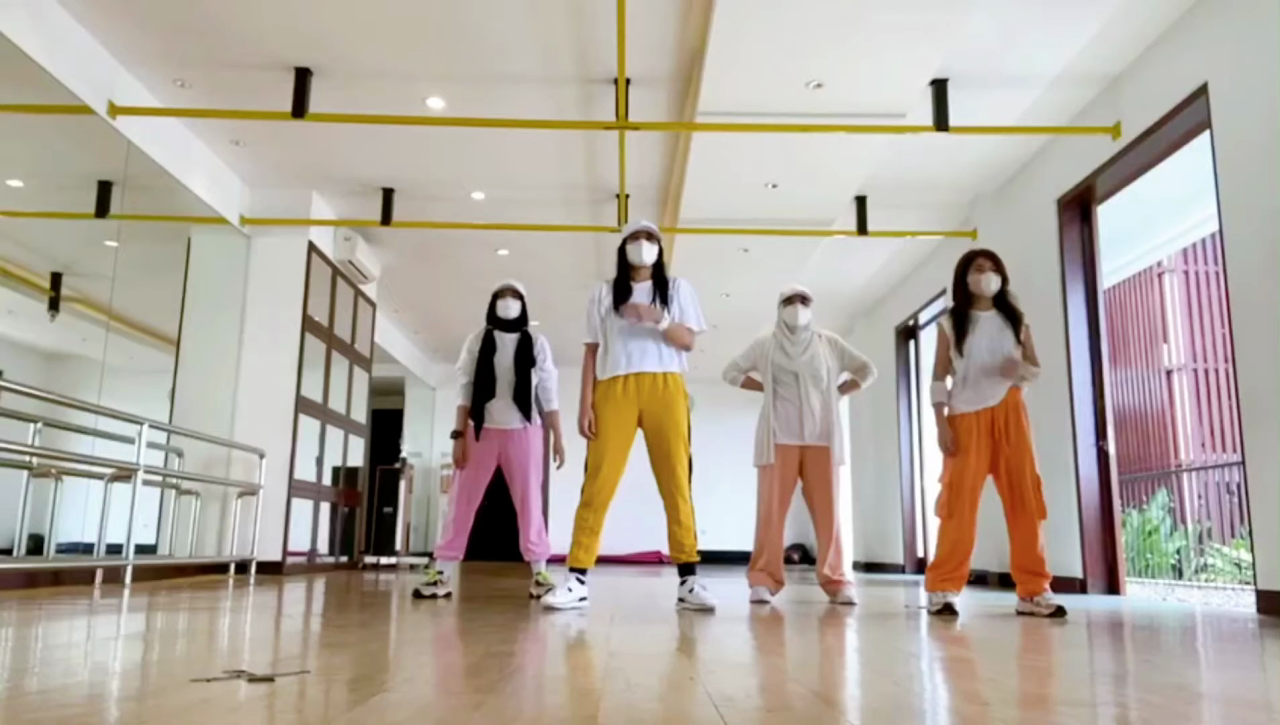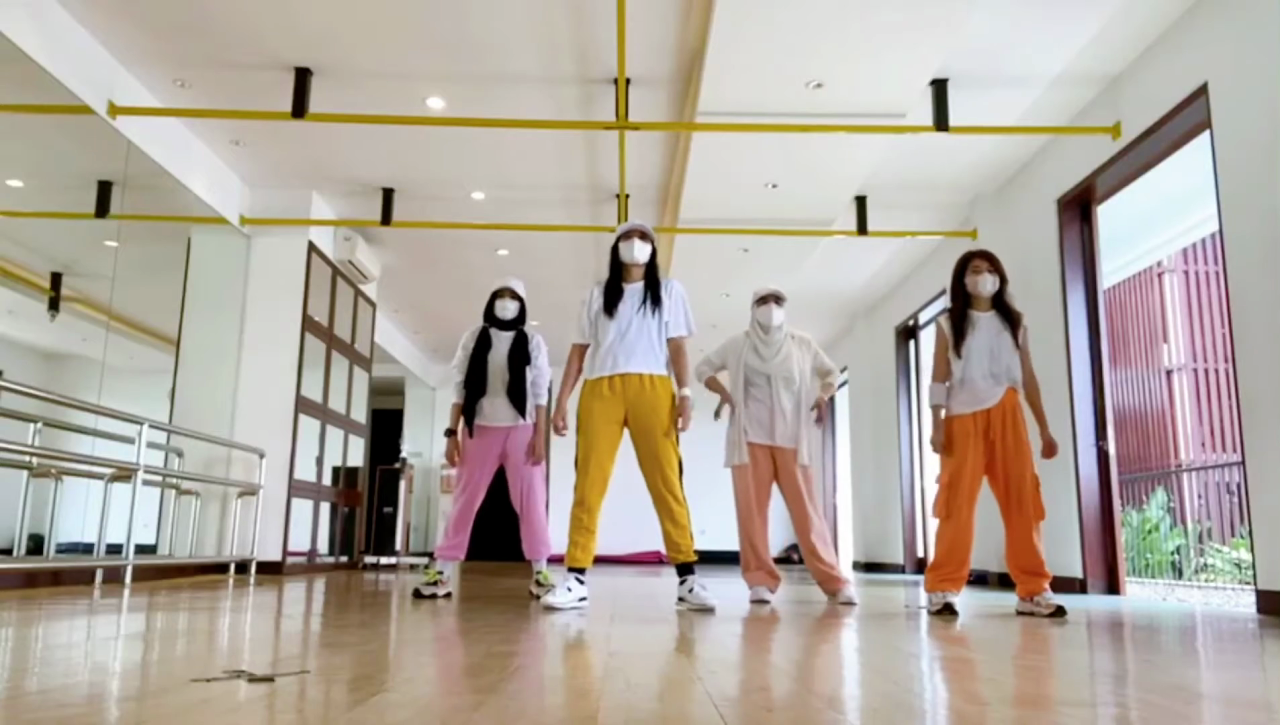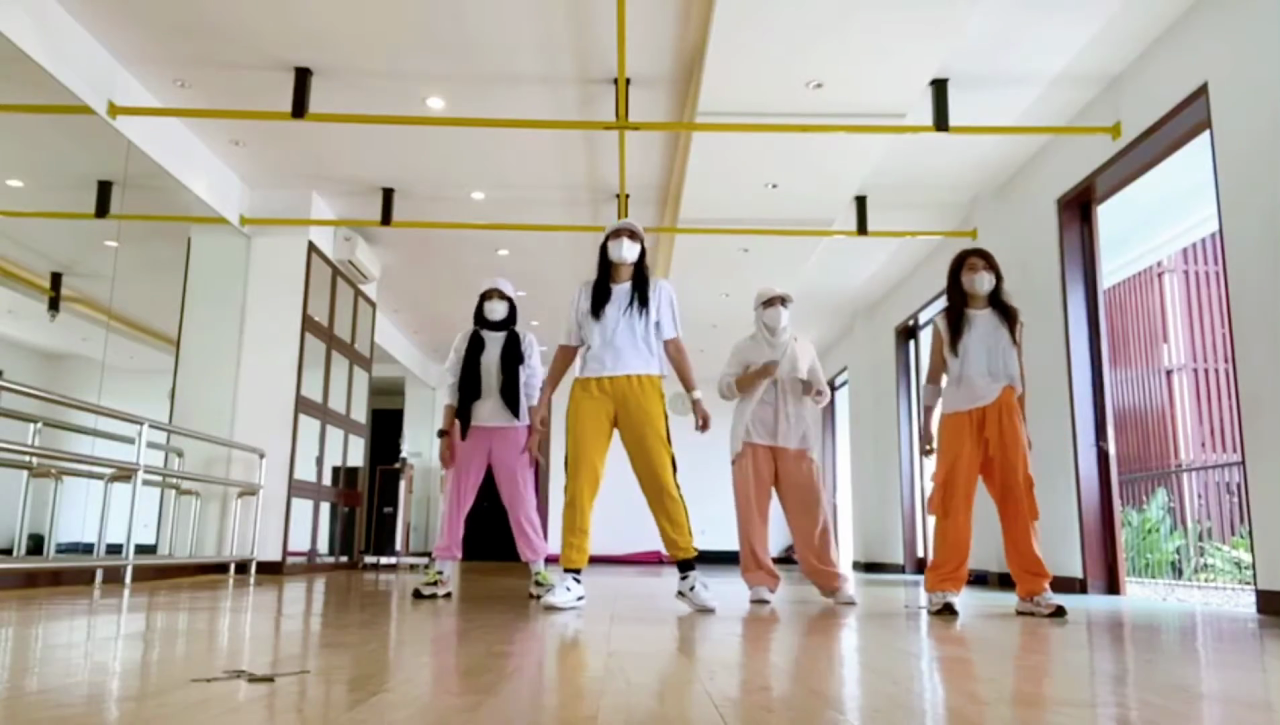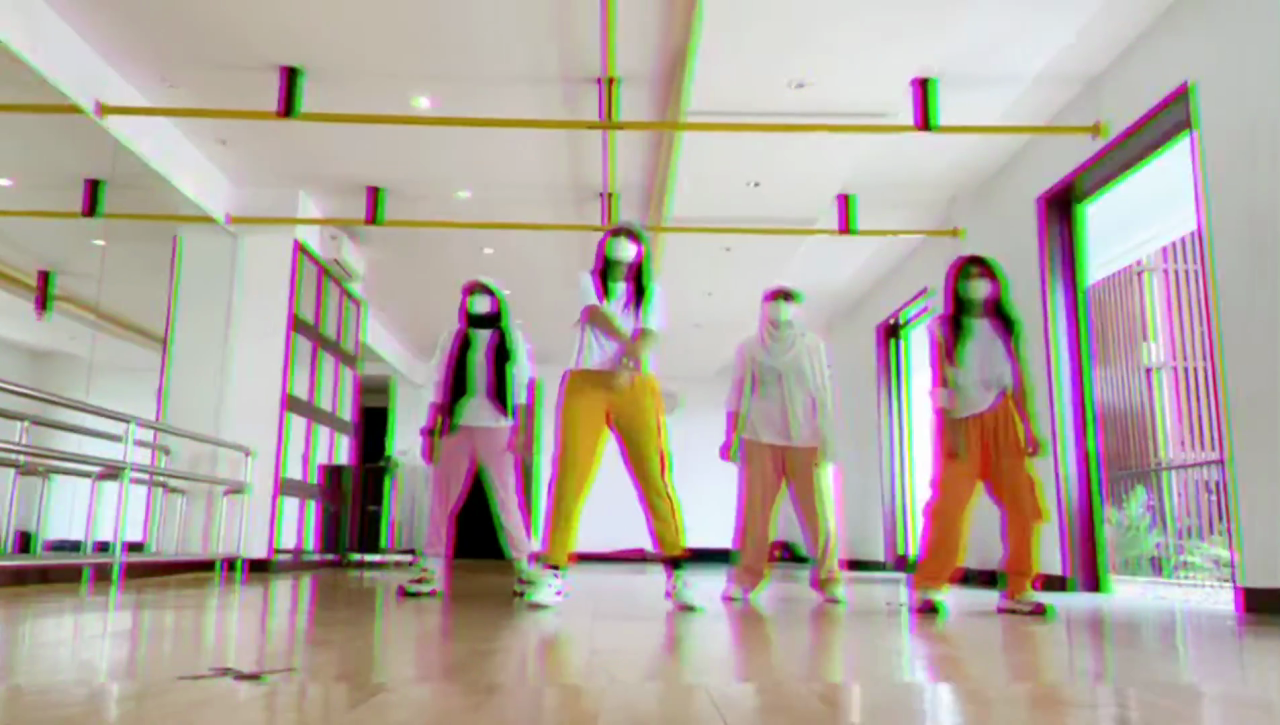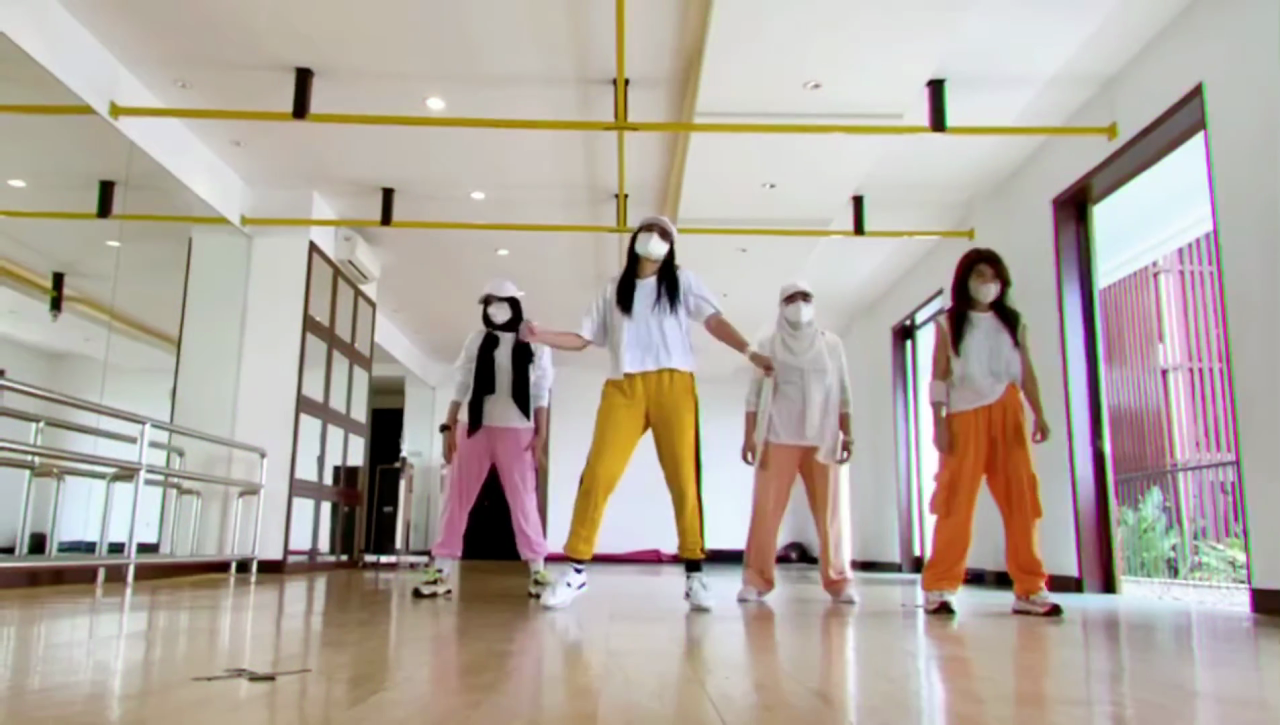
dt=1s
person 1, frame 1
left shoulder: (677, 288)
right shoulder: (604, 293)
left elbow: (688, 339)
right elbow: (592, 351)
left wrist: (656, 319)
right wrist: (585, 402)
left hip: (665, 389)
right hip: (614, 391)
left knee: (676, 482)
right knee: (598, 482)
left ankle: (688, 580)
right ankle: (577, 579)
person 1, frame 2
left shoulder: (669, 290)
right shoulder: (598, 294)
left elbow: (677, 345)
right elbow: (580, 348)
left wrist: (684, 393)
right wrist: (561, 399)
left hip: (650, 389)
right hip: (600, 391)
left knee: (666, 480)
right knee: (589, 483)
left ankle: (687, 579)
right ankle: (576, 580)
person 1, frame 3
left shoulder: (656, 290)
right shoulder: (586, 292)
left elbow: (672, 344)
right elbow: (568, 348)
left wrist: (695, 395)
right wrist: (544, 397)
left hip: (639, 387)
right hip: (588, 391)
left knee: (660, 479)
right knee: (579, 482)
left ankle: (688, 576)
right ankle: (572, 578)
person 1, frame 4
left shoulder: (650, 290)
right shoulder: (586, 281)
left elbow: (647, 337)
right elbow: (594, 314)
left wrist: (629, 365)
right wrist: (626, 341)
left hip: (635, 385)
right hip: (585, 384)
left knee: (655, 479)
right knee: (570, 480)
left ankle: (676, 575)
right ankle: (554, 574)
person 1, frame 5
left shoulder: (682, 281)
right shoulder: (612, 291)
left elbow: (712, 319)
right elbow: (581, 339)
left wrist: (749, 350)
right wrist: (541, 336)
left hip: (673, 386)
right hip: (622, 389)
left knee: (684, 478)
right knee: (598, 474)
left ankle: (694, 576)
right ankle: (575, 570)
person 2, frame 1
left shoulder: (1016, 322)
right shoulder: (950, 323)
left elbow: (1035, 368)
right elbow: (940, 377)
left wrist: (1021, 367)
right wrist: (941, 421)
left hip: (1010, 414)
right hip: (967, 417)
left knee: (1024, 498)
right knee: (960, 500)
left ankle: (1033, 590)
right ankle: (943, 588)
person 2, frame 2
left shoulder: (1014, 323)
right shoulder: (949, 324)
left elbow: (1027, 377)
right elbow: (939, 379)
left wrist: (1044, 426)
right wrist: (937, 425)
left hip: (1008, 415)
right hip: (965, 417)
left knee: (1022, 500)
right knee: (958, 502)
left ankle: (1033, 590)
right ankle: (942, 588)
person 2, frame 3
left shoulder: (1009, 320)
right shoulder: (945, 321)
left elbow: (1018, 375)
right elbow: (933, 376)
left wrist: (1023, 426)
right wrist: (924, 424)
left hip: (1000, 413)
right hip: (958, 415)
left knee: (1017, 498)
right knee: (953, 500)
left ankle: (1032, 589)
right ankle: (942, 588)
person 2, frame 4
left shoulder: (1006, 328)
right shoulder: (944, 328)
left elbow: (1018, 381)
right elbow: (940, 382)
left wrist: (1029, 428)
right wrist: (948, 428)
left hip: (1001, 421)
right hip: (960, 421)
left knee: (1021, 504)
right knee: (949, 504)
left ankle: (1016, 590)
right ankle: (926, 586)
person 2, frame 5
left shoulder: (1013, 322)
right shoulder: (948, 323)
left elbow: (1026, 372)
right elbow: (940, 377)
left wrist: (1039, 413)
right wrist: (939, 423)
left hip: (1007, 414)
right hip: (966, 416)
left knee: (1020, 500)
right knee: (957, 500)
left ankle: (1029, 589)
right ankle: (938, 586)
person 3, frame 1
left shoulder: (536, 343)
right shoulder: (478, 341)
left elbow: (548, 393)
right elbow: (465, 390)
left wrist: (558, 437)
right wrist: (458, 435)
left hip: (523, 430)
right hip: (481, 429)
left knee: (529, 501)
right knee: (463, 499)
left ankle: (539, 573)
right ankle: (442, 572)
person 3, frame 2
left shoulder: (533, 342)
right shoulder: (474, 338)
left elbow: (540, 392)
right elbow: (461, 388)
left wrist: (539, 434)
right wrist: (452, 432)
left hip: (521, 428)
right hip: (480, 428)
left knee: (531, 500)
right knee: (465, 498)
left ankle: (540, 572)
right ankle: (442, 572)
person 3, frame 3
left shoulder: (523, 341)
right shoulder: (465, 340)
left elbow: (532, 390)
right elbow: (452, 388)
left wrist: (534, 433)
right wrist: (444, 431)
left hip: (509, 430)
right hip: (469, 429)
left knee: (520, 500)
right knee: (455, 499)
left ankle: (538, 571)
right ankle: (441, 571)
person 3, frame 4
left shoulder: (511, 340)
right shoulder: (454, 339)
left elbow: (519, 390)
right elbow: (441, 387)
left wrist: (521, 431)
right wrist: (430, 432)
left hip: (495, 429)
right hip: (457, 428)
left knee: (504, 501)
right knee: (443, 501)
left ankle: (522, 569)
right ankle: (431, 570)
person 3, frame 5
left shoulder: (535, 344)
right shoulder: (477, 340)
left elbow: (541, 393)
right elbow: (461, 385)
left wrist: (541, 434)
right wrist: (449, 426)
left hip: (516, 430)
right hip: (473, 428)
left knee: (523, 500)
right knee: (458, 498)
left ankle: (537, 570)
right ankle: (441, 571)
person 4, frame 1
left shoulder: (828, 343)
right shoulder: (765, 345)
left elbow: (867, 370)
right elbow: (731, 372)
left wrist: (839, 393)
right wrist: (764, 387)
left hip: (820, 437)
right hip: (779, 437)
left knee: (826, 509)
right knee: (771, 508)
left ankle: (835, 581)
right ankle: (763, 580)
person 4, frame 2
left shoulder: (801, 343)
right shoulder: (738, 344)
left elbow: (831, 371)
right elbow: (704, 368)
left wrist: (825, 396)
right wrist: (721, 391)
left hip: (791, 439)
right hip: (749, 438)
left knee: (805, 509)
right knee: (751, 509)
left ankle: (834, 580)
right ankle: (760, 580)
person 4, frame 3
left shoulder: (802, 347)
right shoulder: (744, 347)
left elbow: (823, 394)
right elbow: (725, 389)
left wrist: (815, 390)
right wrist: (756, 375)
left hip: (794, 440)
right hip: (753, 440)
left knee: (810, 507)
right knee: (751, 510)
left ankle: (830, 579)
right ankle: (759, 580)
person 4, frame 4
left shoulder: (812, 344)
right shoulder: (749, 347)
left elbow: (823, 393)
right elbow: (736, 394)
left wrist: (826, 437)
right wrist: (729, 436)
left hip: (803, 439)
right hip: (759, 438)
left knee: (814, 509)
right knee: (754, 509)
left ankle: (826, 578)
right ankle: (743, 578)
person 4, frame 5
left shoulder: (831, 343)
right shoulder: (769, 346)
left elbow: (843, 392)
right elbow: (756, 395)
left wrist: (847, 434)
right wrist: (749, 436)
left hip: (822, 439)
right hip: (778, 438)
left knee: (829, 510)
right knee: (767, 508)
left ankle: (837, 580)
right ankle: (756, 579)
